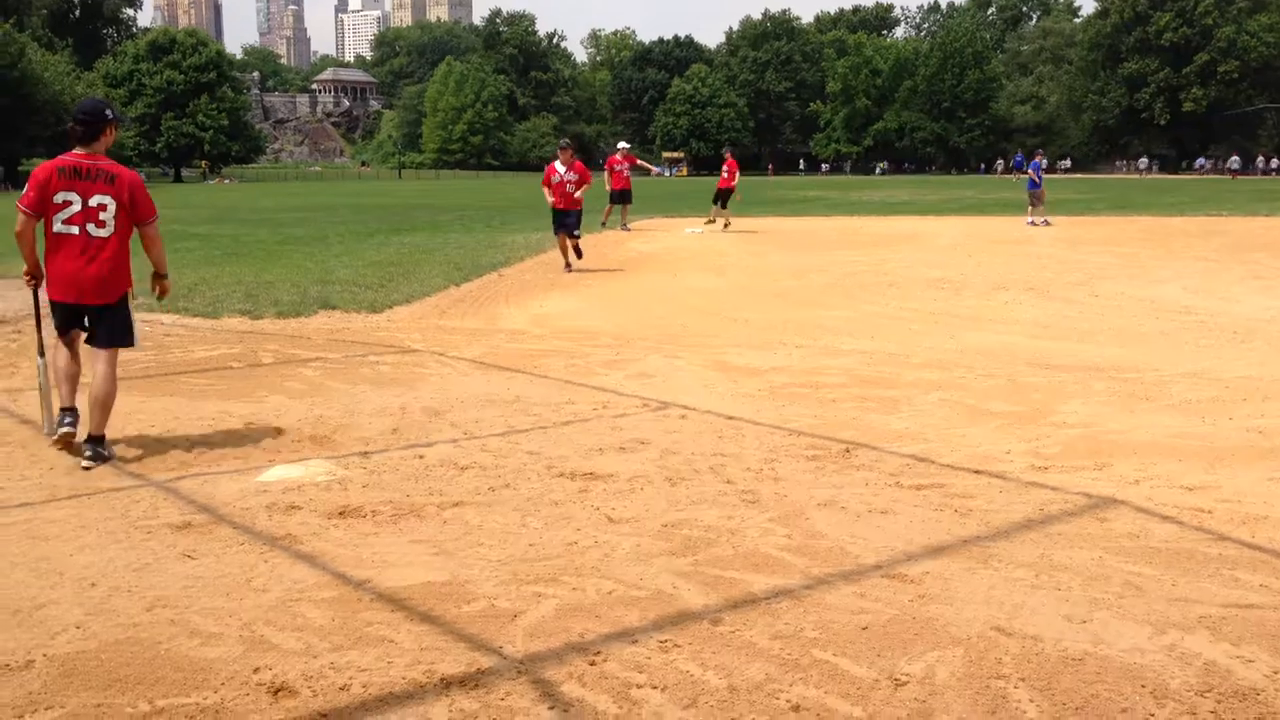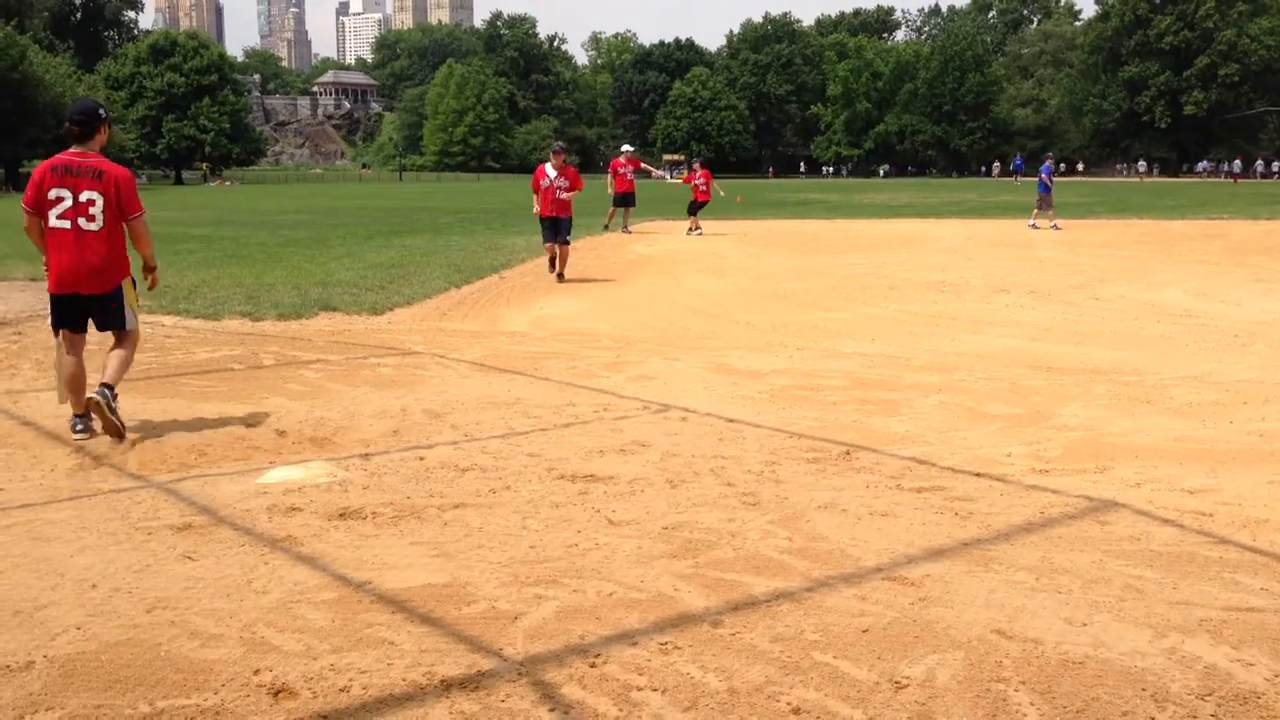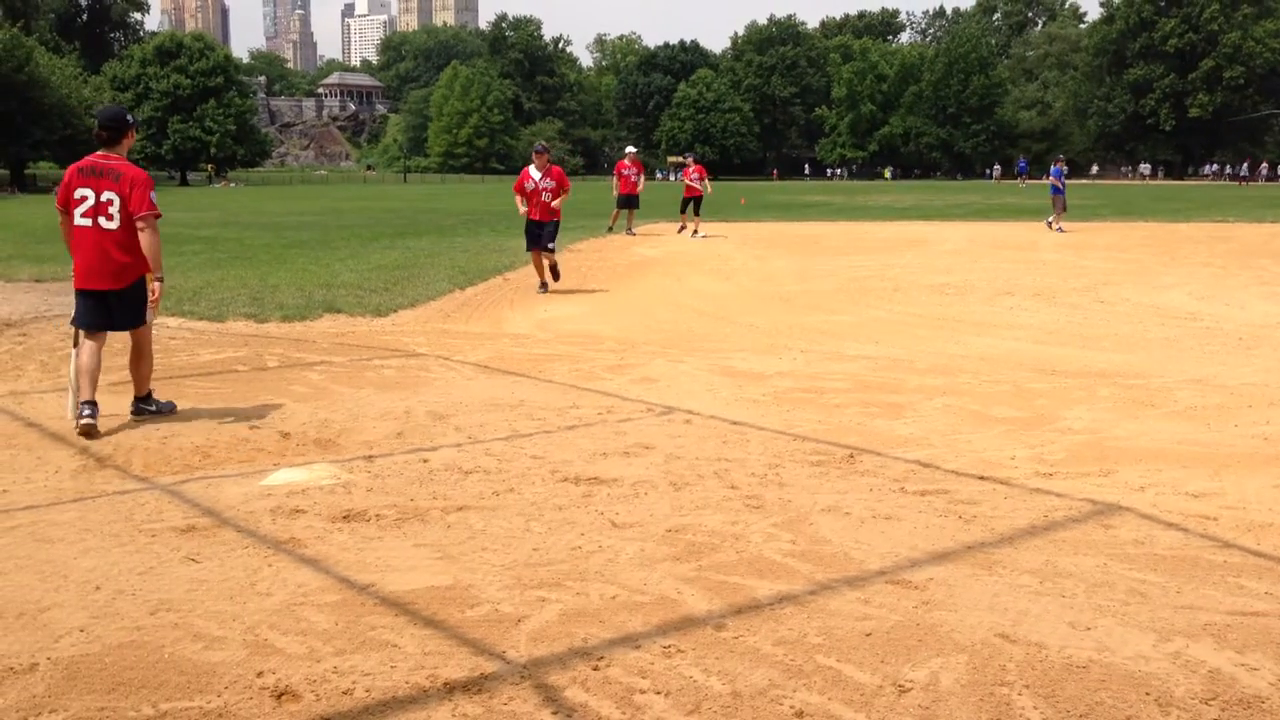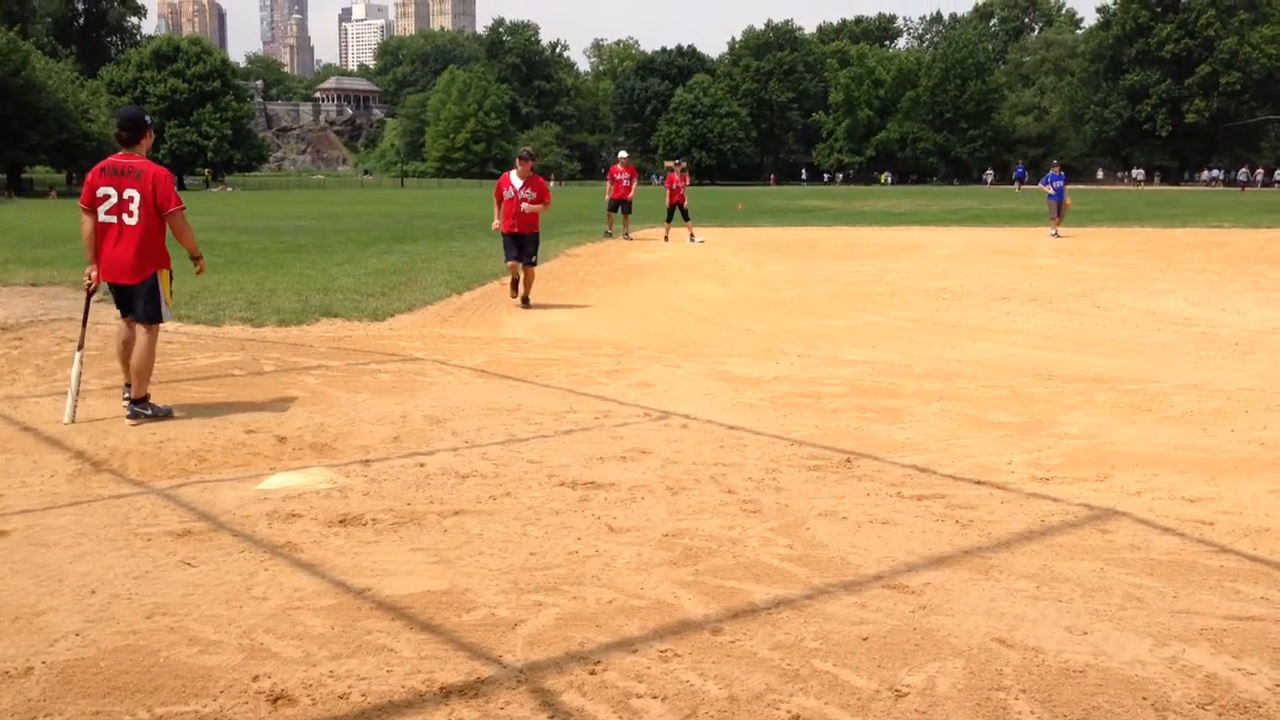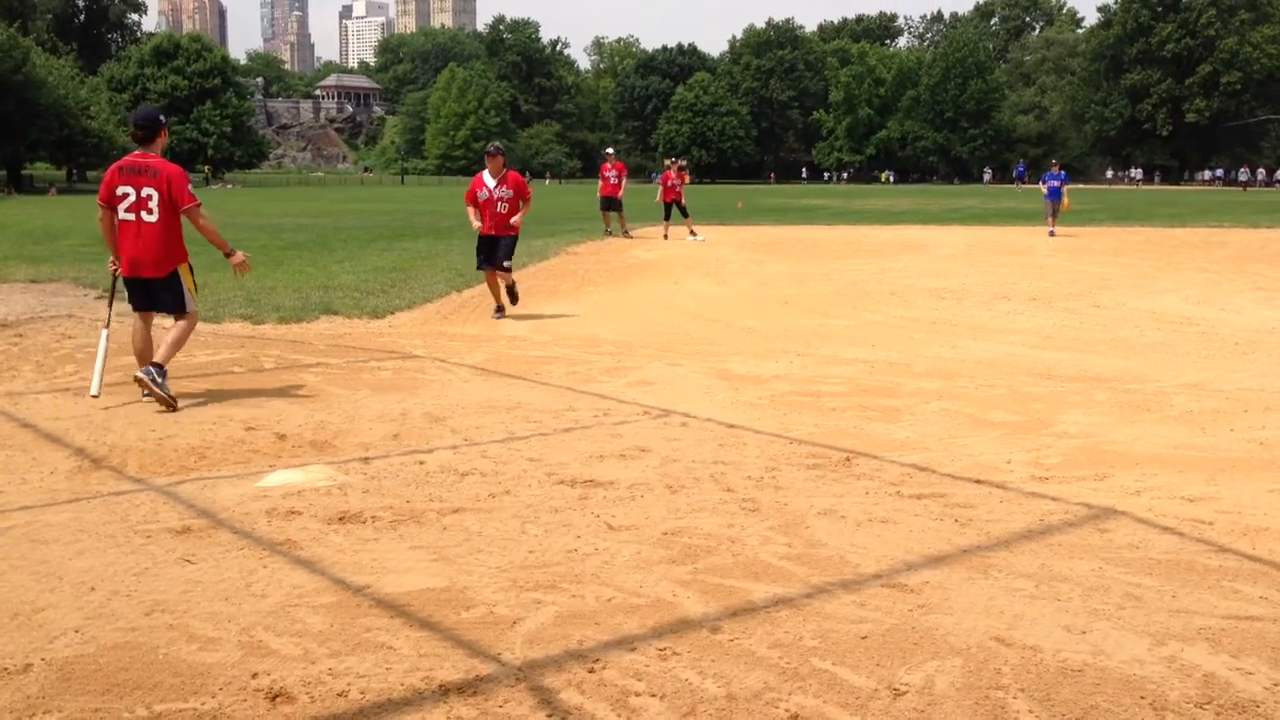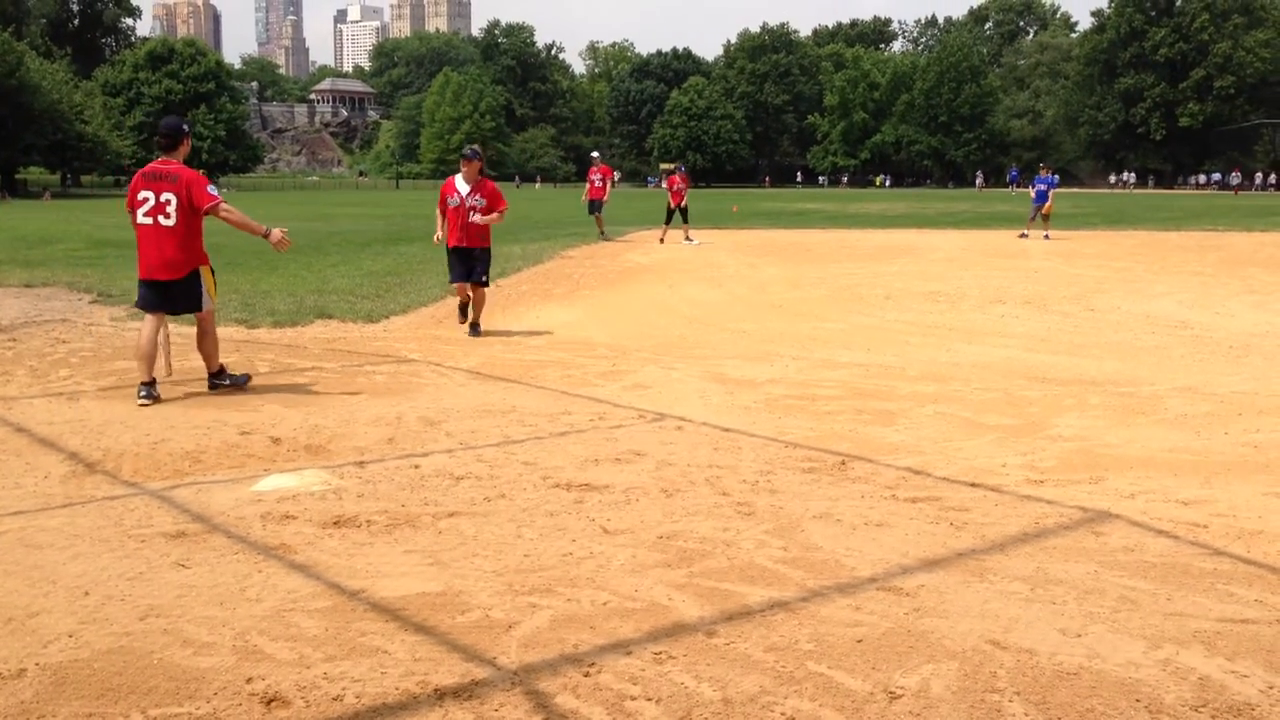
dt=0.4s
person 1, frame 1
left shoulder: (47, 172)
right shoulder: (127, 179)
left elbow: (23, 228)
right elbow: (150, 235)
left wrist: (32, 266)
right wrist: (161, 273)
left hip: (63, 282)
right hip: (110, 285)
left knee: (66, 341)
right knee: (105, 359)
left ankle: (67, 414)
right ankle: (95, 442)
person 1, frame 2
left shoulder: (45, 171)
right shoulder: (117, 175)
left elbow: (30, 224)
right elbow: (137, 230)
right wrist: (150, 263)
left hip: (63, 276)
right hip: (109, 275)
left knee: (71, 345)
right knee: (127, 337)
left ankle: (80, 418)
right ankle: (106, 391)
person 1, frame 3
left shoulder: (74, 172)
right shoulder: (136, 177)
left elbow: (65, 221)
right elbow: (146, 229)
right wrist: (157, 276)
left hip: (87, 273)
right hip: (130, 272)
left knee: (91, 339)
right knee: (141, 335)
left ankle: (87, 407)
right ankle: (143, 400)
person 1, frame 4
left shoulder: (98, 172)
right shoulder: (157, 174)
left elbow: (88, 219)
right elbow: (177, 222)
left wrist: (93, 263)
right wrist: (196, 254)
left hip: (112, 266)
right hip: (148, 266)
left knee: (129, 321)
right knee: (147, 330)
left ankle: (131, 386)
right ankle: (139, 403)
person 1, frame 5
left shoulder: (116, 170)
right shoulder: (171, 172)
left elbow: (104, 216)
right elbow: (197, 218)
left wrist: (114, 253)
right wrist: (229, 251)
left hip: (131, 261)
right hip: (167, 260)
left knee: (142, 317)
right knee: (185, 318)
left ankle: (152, 378)
right ankle: (155, 370)
person 1, frame 6
left shoulder: (140, 177)
right shoulder: (190, 178)
left elbow: (134, 219)
right elbow: (224, 212)
right wrist: (266, 232)
left hip: (150, 265)
right hip: (188, 263)
left knee: (151, 321)
right knee: (205, 319)
left ankle: (145, 386)
right ankle: (217, 376)
